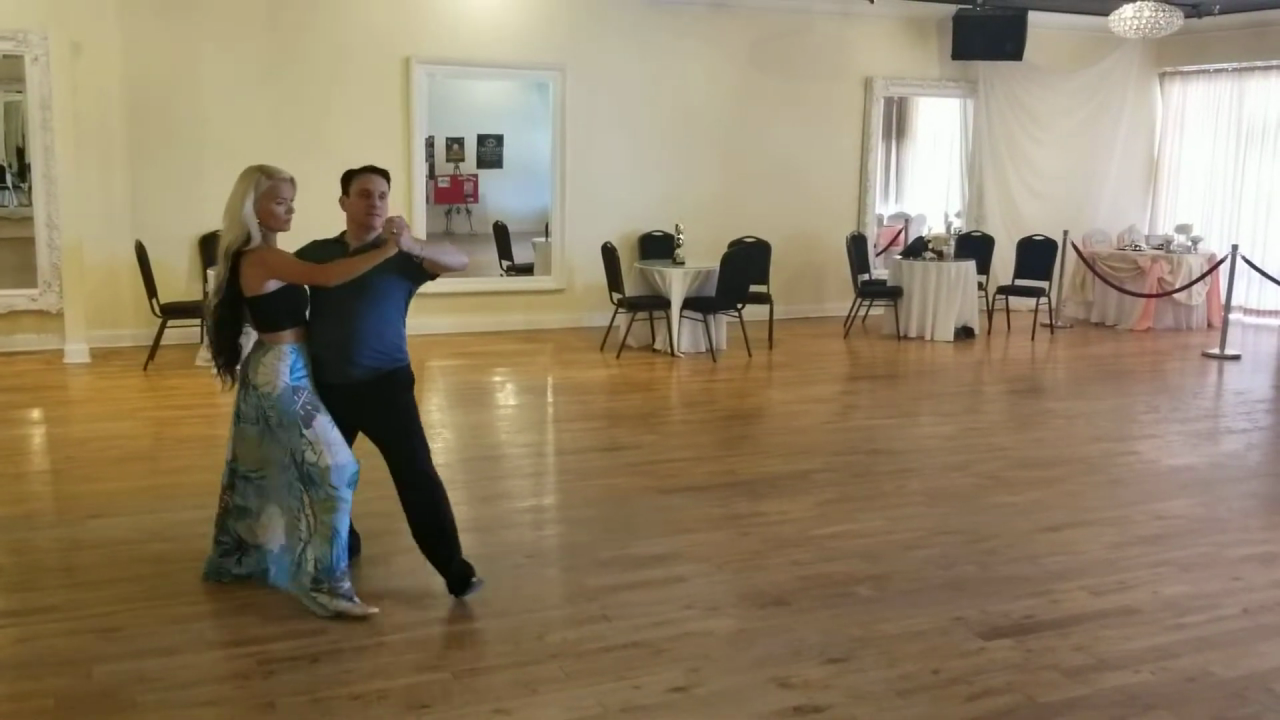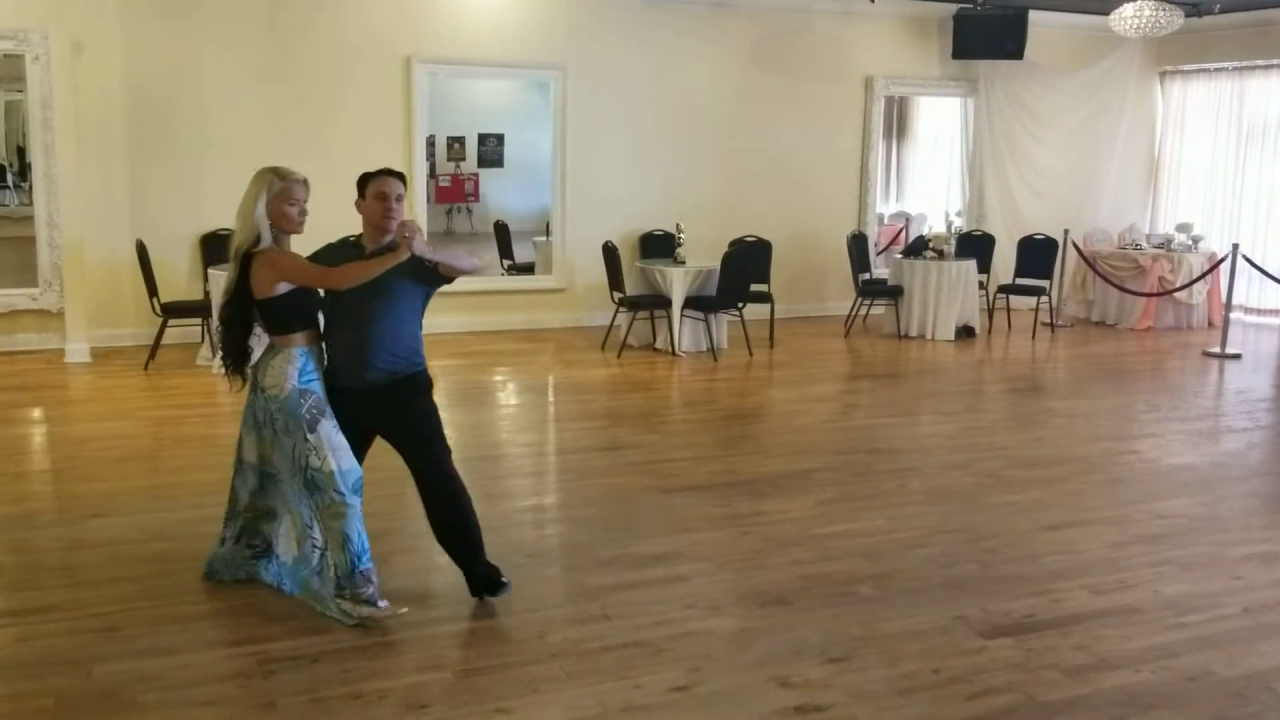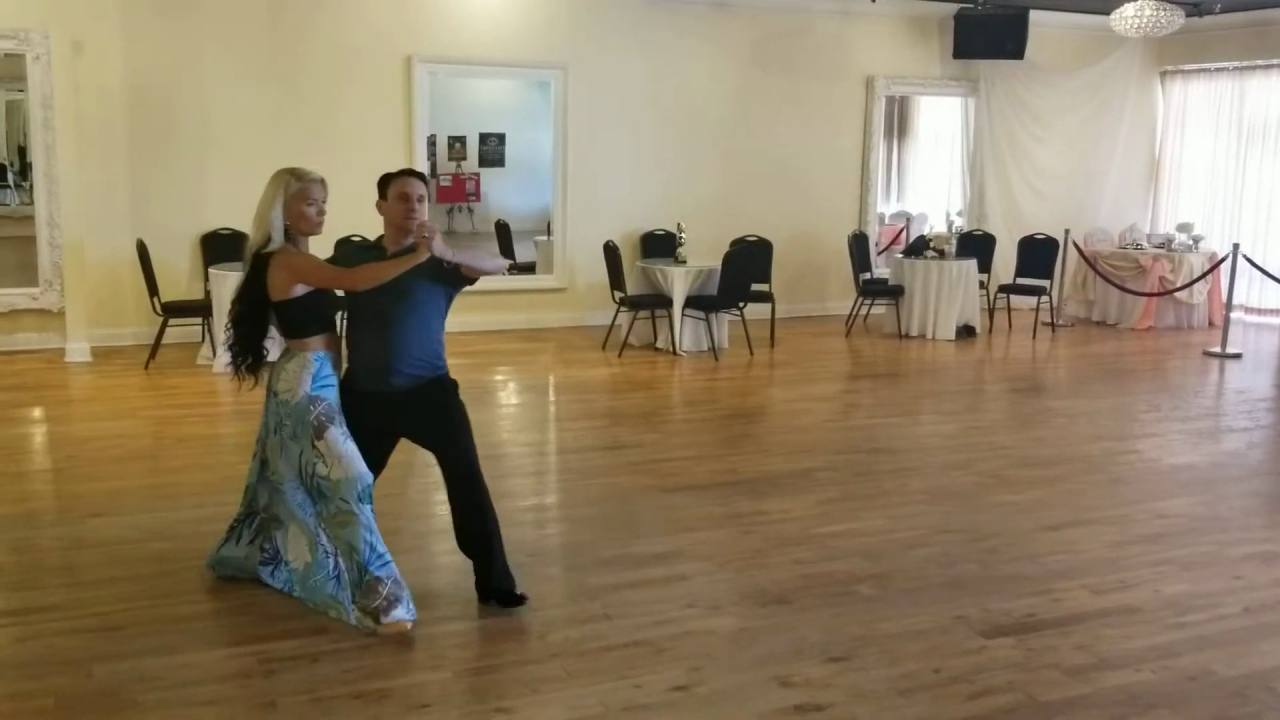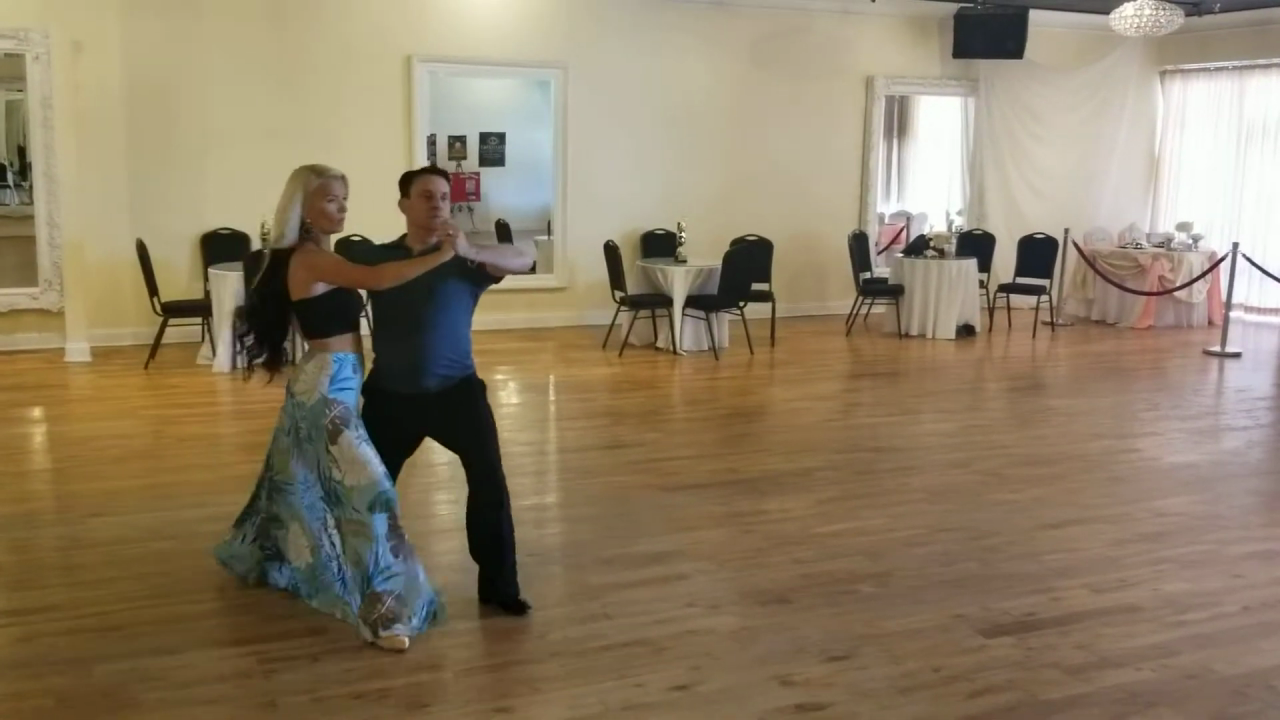
dt=0.1s
person 1, frame 1
left shoulder: (259, 258)
right shoulder: (263, 258)
right elbow: (327, 277)
right wrist: (388, 250)
left hip: (273, 372)
right hip: (282, 376)
left knee: (259, 477)
right knee: (334, 472)
left ankle: (237, 560)
right ankle: (330, 587)
person 1, frame 2
left shoulder: (270, 259)
right shoulder: (273, 260)
right elbow: (338, 280)
right wrist: (401, 254)
left hip: (287, 375)
right hip: (292, 379)
left knee: (271, 480)
right knee: (336, 479)
left ankle: (241, 560)
right ankle: (354, 592)
person 1, frame 3
left shoulder: (290, 261)
right shoulder: (289, 261)
right elbow: (355, 282)
right wrist: (418, 255)
left hip: (303, 381)
right hip: (308, 385)
left knee: (286, 484)
right knee: (349, 485)
left ankle: (245, 558)
right ankle: (376, 603)
person 1, frame 4
left shoulder: (313, 259)
right shoulder: (311, 259)
right elbow: (376, 279)
right wrist: (441, 256)
left hip: (326, 383)
right hip: (326, 387)
left knee: (297, 486)
right knee: (366, 491)
left ankle: (256, 559)
right ankle: (382, 613)
person 2, frame 1
left shoulder: (402, 257)
right shoulder: (315, 254)
left elbow: (460, 261)
left wrist: (415, 245)
left hip: (386, 383)
right hip: (327, 385)
left knee: (416, 471)
left ankle: (454, 567)
person 2, frame 2
left shoulder: (415, 260)
right shoulder: (330, 256)
left elbow: (473, 264)
left wrist: (426, 250)
left hip: (403, 387)
right hip: (343, 389)
left knee: (438, 474)
left ankle: (479, 570)
person 2, frame 3
left shoulder: (441, 262)
right shoulder: (352, 258)
left elbow: (496, 265)
left wrist: (445, 252)
left hip: (428, 389)
right hip: (365, 392)
left knee: (465, 474)
left ankle: (494, 579)
person 2, frame 4
left shoulder: (464, 260)
right shoulder: (372, 257)
left elbow: (522, 261)
left wrist: (469, 250)
left hip: (454, 390)
right hip: (389, 394)
left knee: (488, 477)
left ankle: (498, 583)
